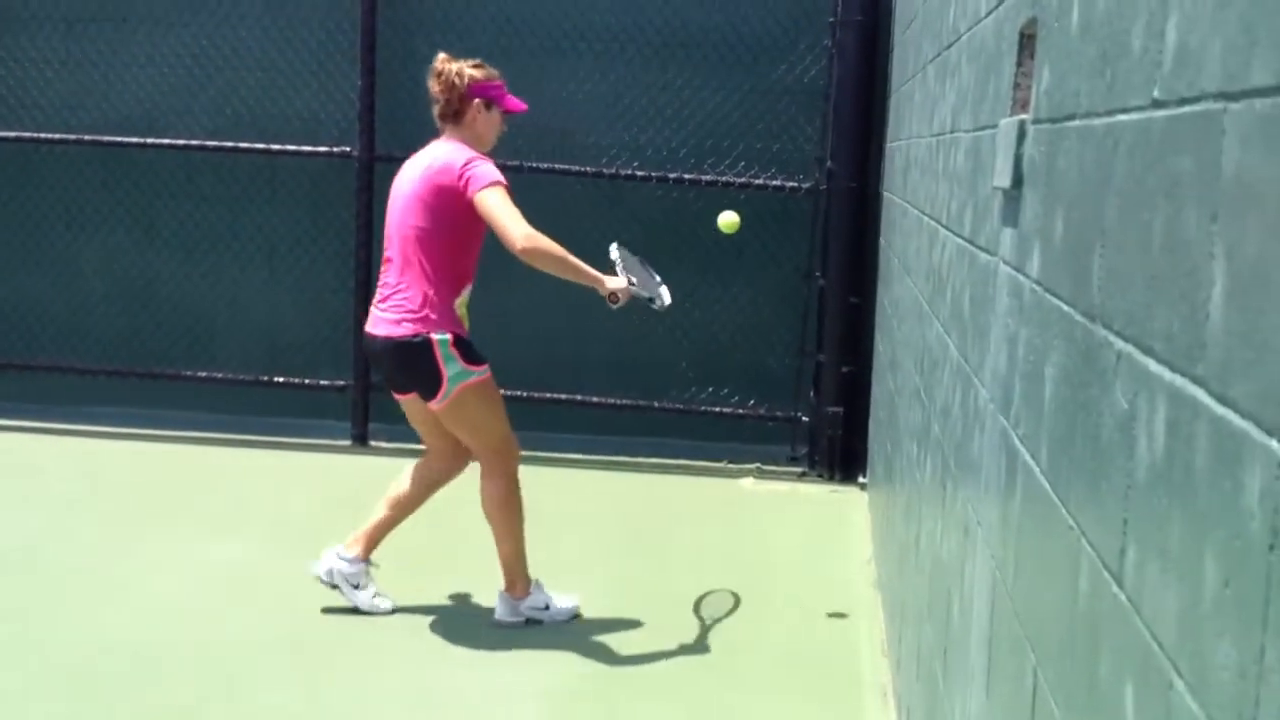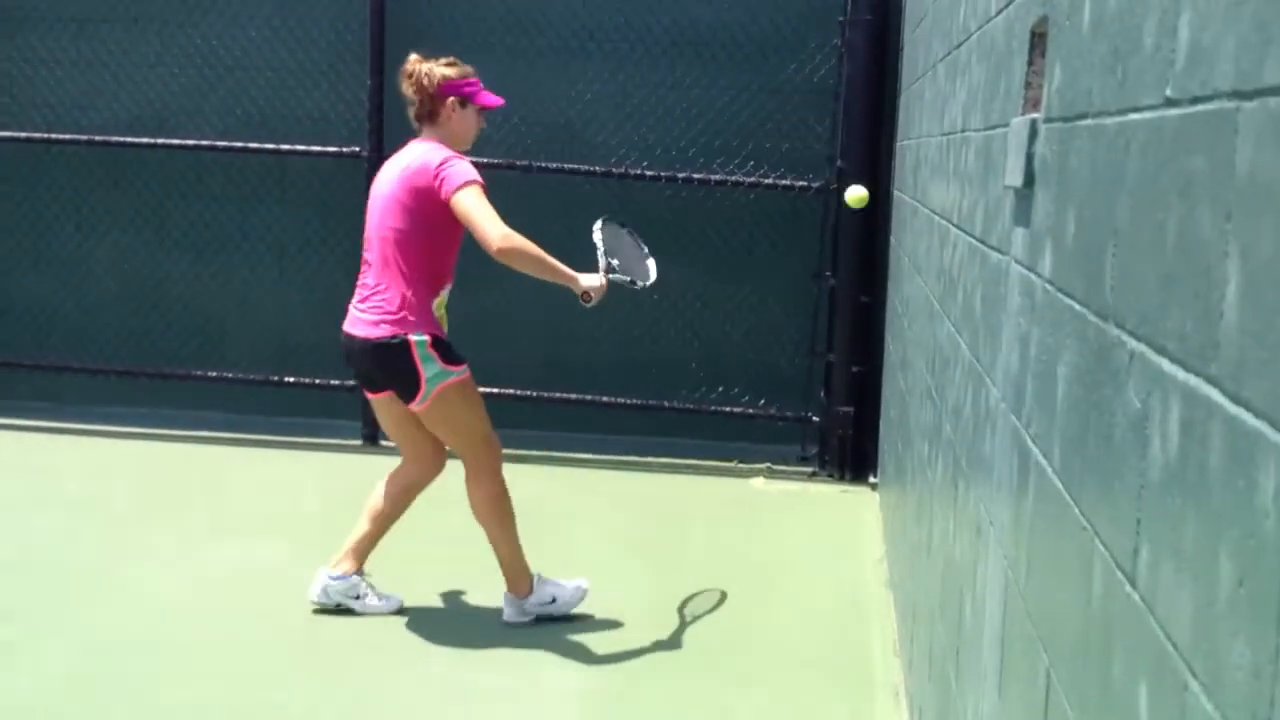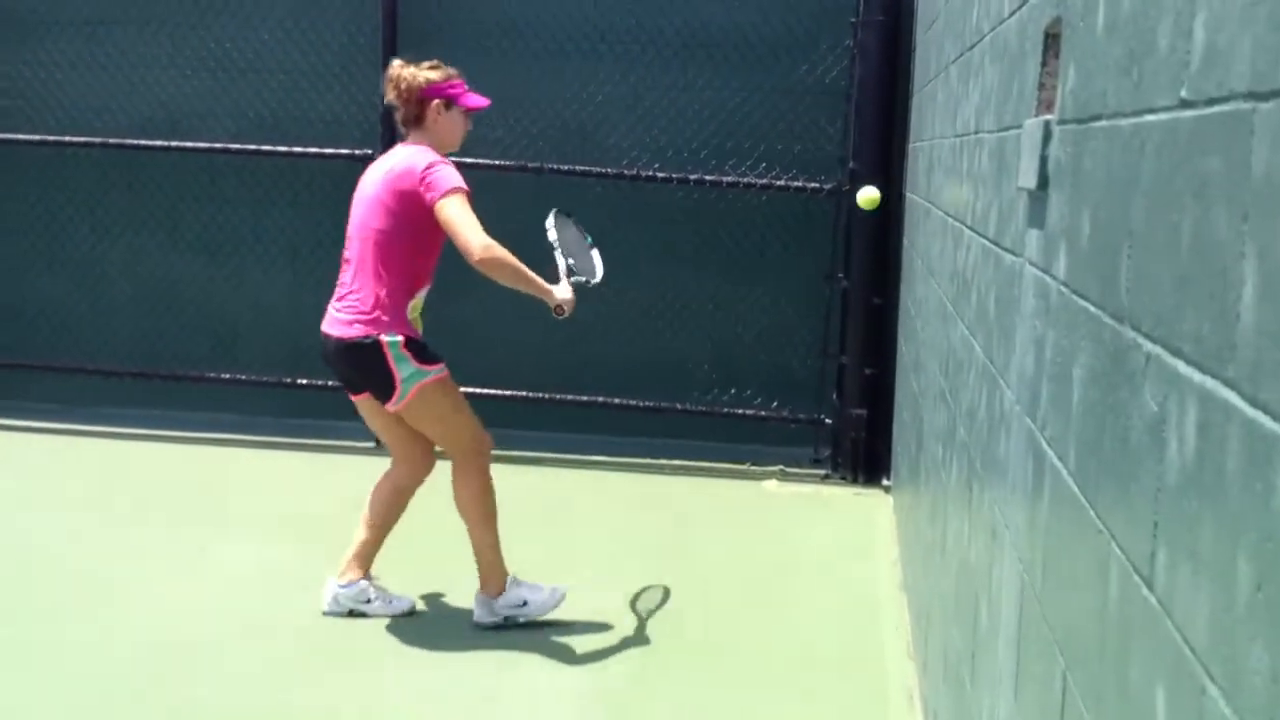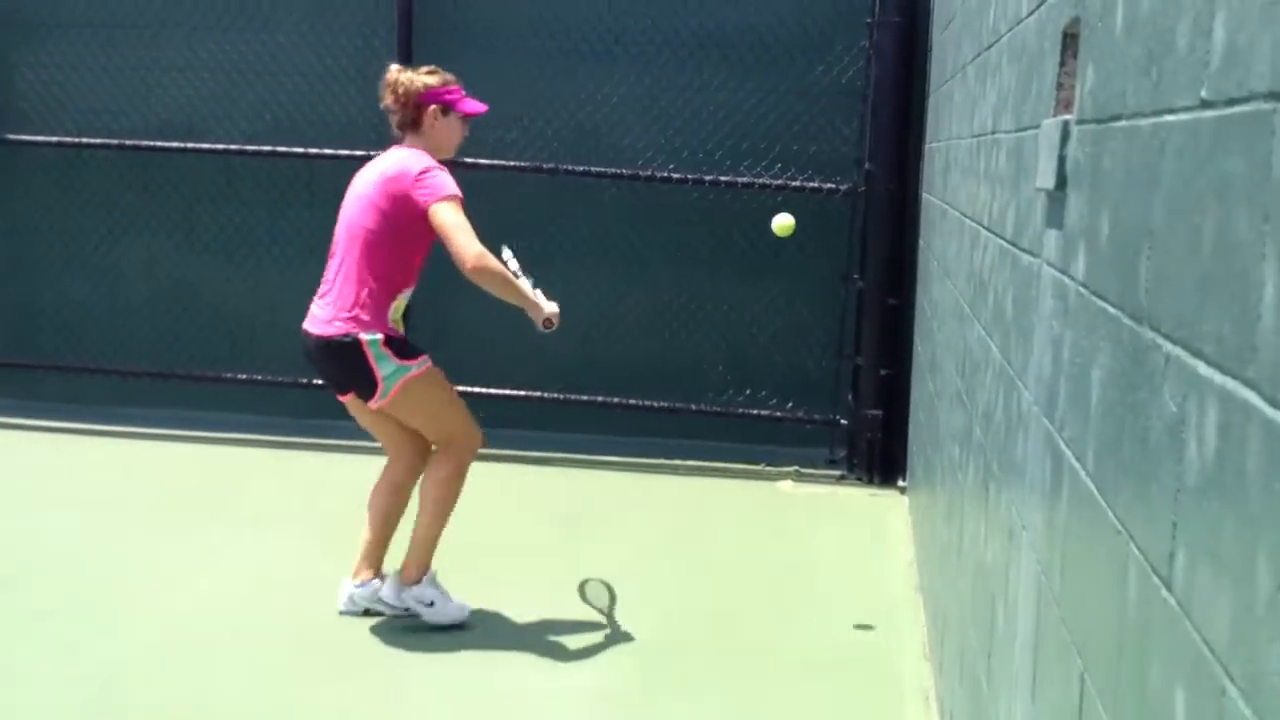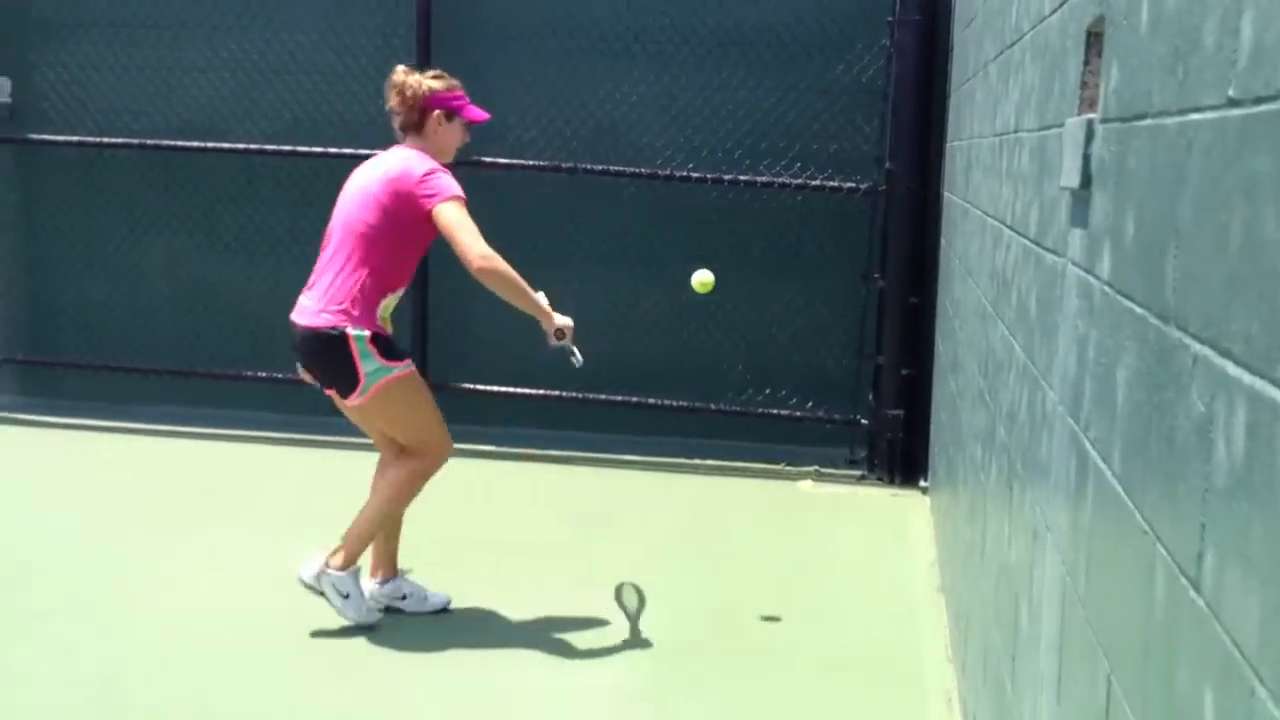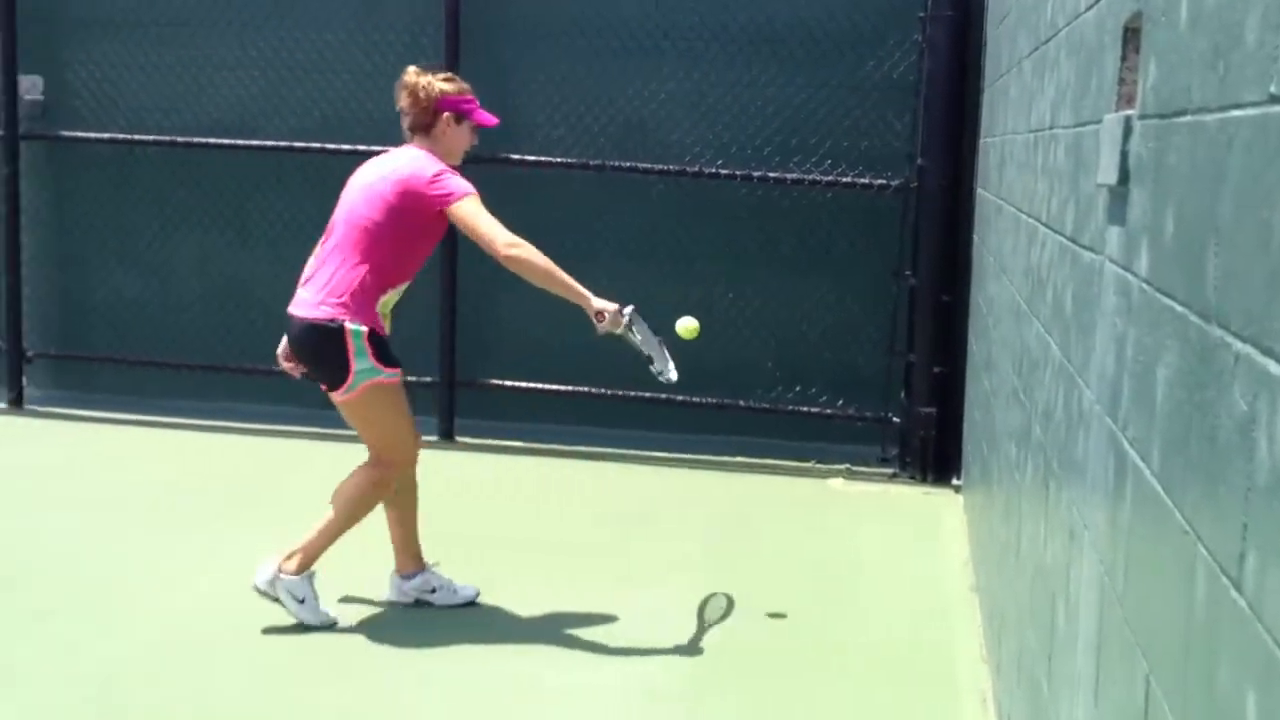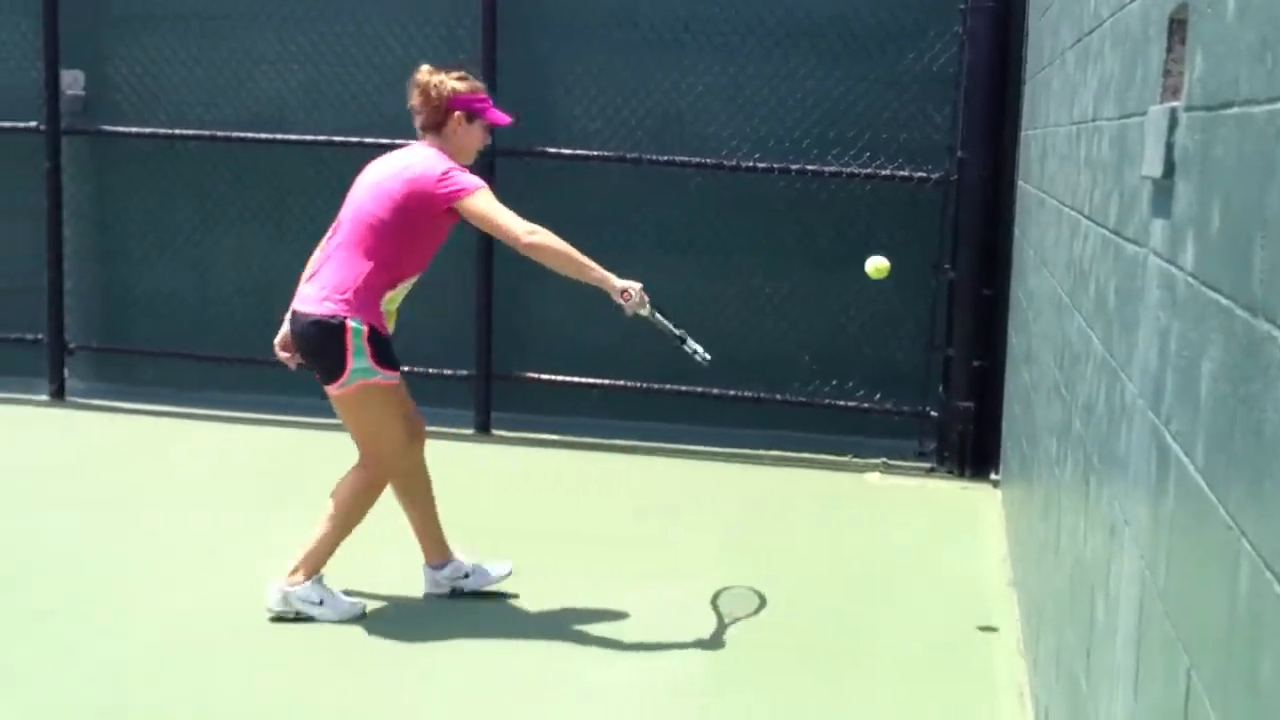
dt=0.1s
person 1, frame 1
left shoulder: (419, 164)
right shoulder: (469, 166)
right elbow: (524, 243)
right wrist: (598, 280)
left hip: (387, 336)
right hip: (428, 341)
left knee: (450, 455)
right knee: (501, 457)
left ankle: (348, 557)
right ankle: (520, 595)
person 1, frame 2
left shoulder: (398, 165)
right shoulder: (446, 165)
right elbow: (501, 243)
right wrist: (575, 279)
left hip: (366, 337)
right hip: (407, 342)
left knee: (424, 459)
right knee: (484, 456)
left ankle: (342, 574)
right ankle: (524, 591)
person 1, frame 3
left shoulder: (386, 166)
right shoulder: (431, 169)
right elbow: (482, 253)
right wrist: (549, 290)
left hip: (347, 338)
right hip: (381, 342)
left knee: (414, 457)
right knee: (472, 449)
left ankle: (351, 580)
right ankle: (496, 590)
person 1, frame 4
left shoulder: (380, 168)
right shoulder: (427, 174)
right elbow: (474, 262)
right wrist: (534, 304)
left hip: (330, 335)
right hip: (363, 340)
left knee: (412, 453)
right knee: (462, 440)
left ankle: (365, 580)
right ankle: (414, 578)
person 1, frame 5
left shoulder: (377, 168)
right shoulder: (426, 176)
right elbow: (481, 262)
right wrist: (546, 314)
left hip: (317, 329)
right hip: (347, 336)
left knee: (401, 449)
right knee: (430, 447)
left ankle: (387, 579)
right ankle: (338, 563)
person 1, frame 6
left shoulder: (381, 167)
right shoulder: (437, 177)
left elbow: (327, 249)
right elbow: (510, 251)
left wrist: (296, 334)
right wrist: (587, 300)
left hip: (314, 322)
right hip: (344, 331)
left knee: (398, 449)
right knee: (389, 459)
left ankle: (412, 573)
right ankle: (291, 568)
person 1, frame 7
left shoulder: (392, 164)
right shoulder: (445, 175)
left elbow: (331, 246)
right elbow: (529, 239)
left wrist: (292, 321)
right wrist: (610, 283)
left hip: (319, 317)
right hip: (345, 327)
left knee: (408, 439)
right knee: (383, 457)
left ankle: (444, 564)
right ankle: (299, 580)
